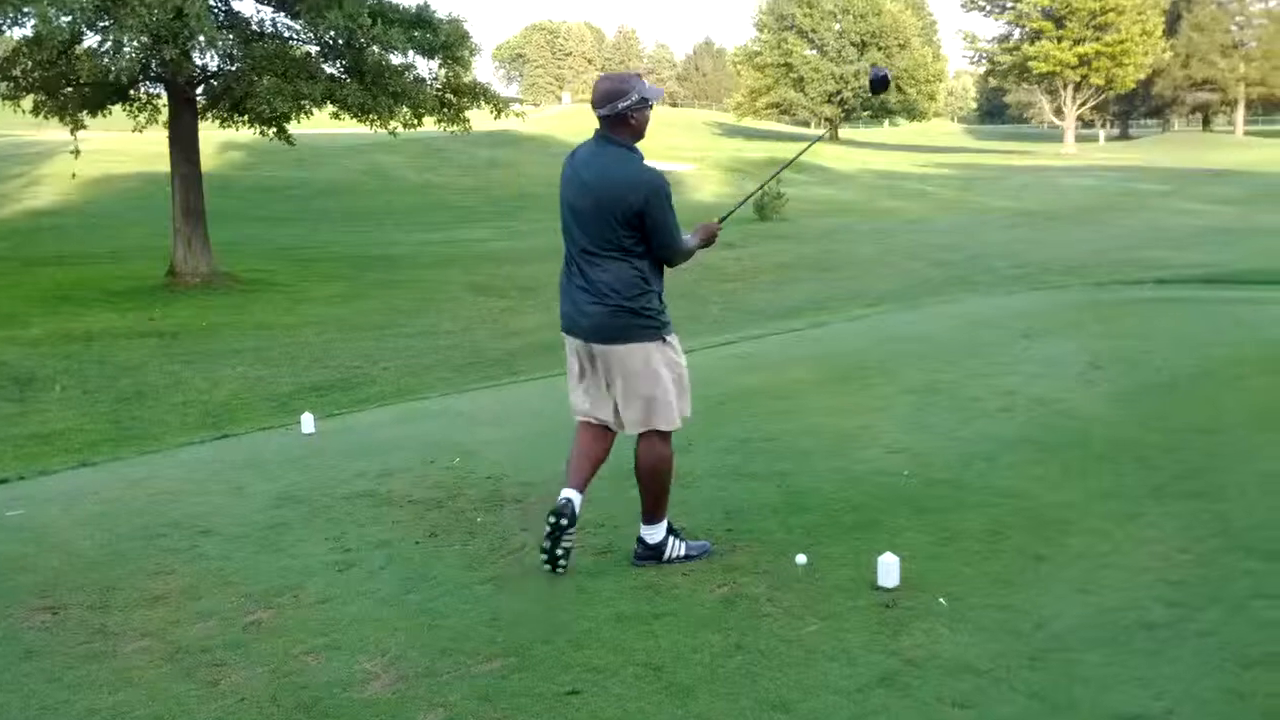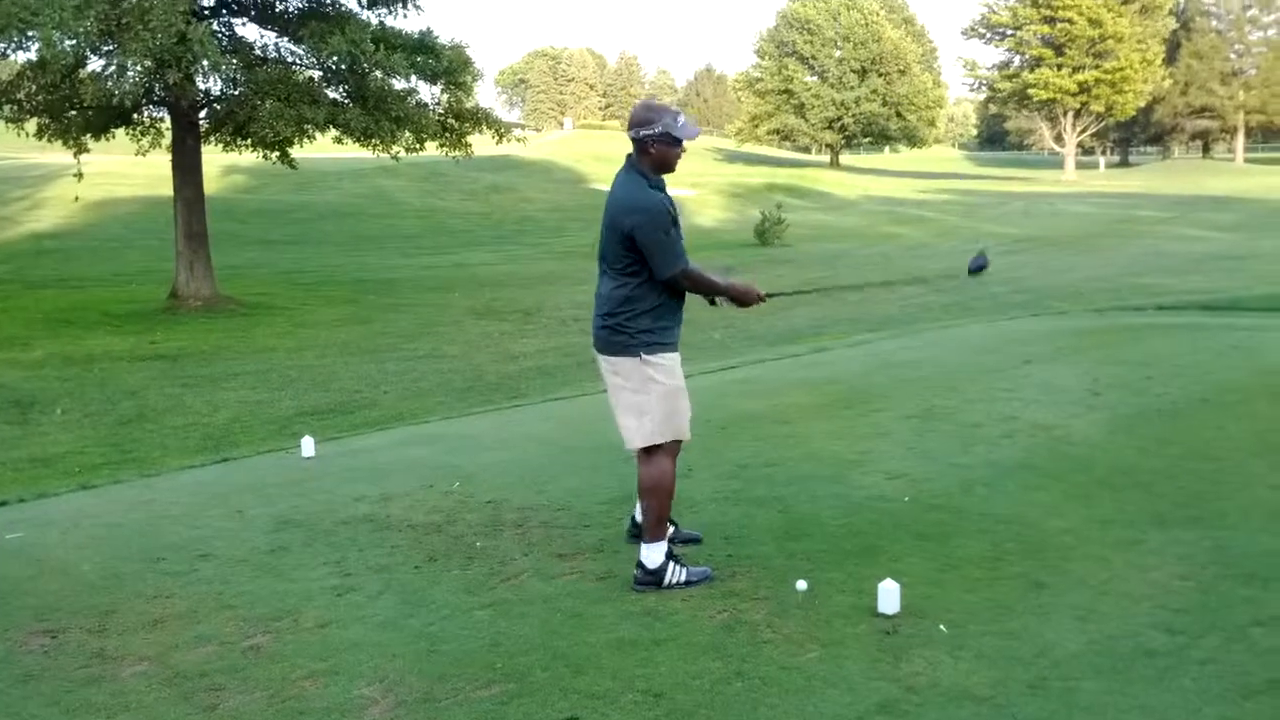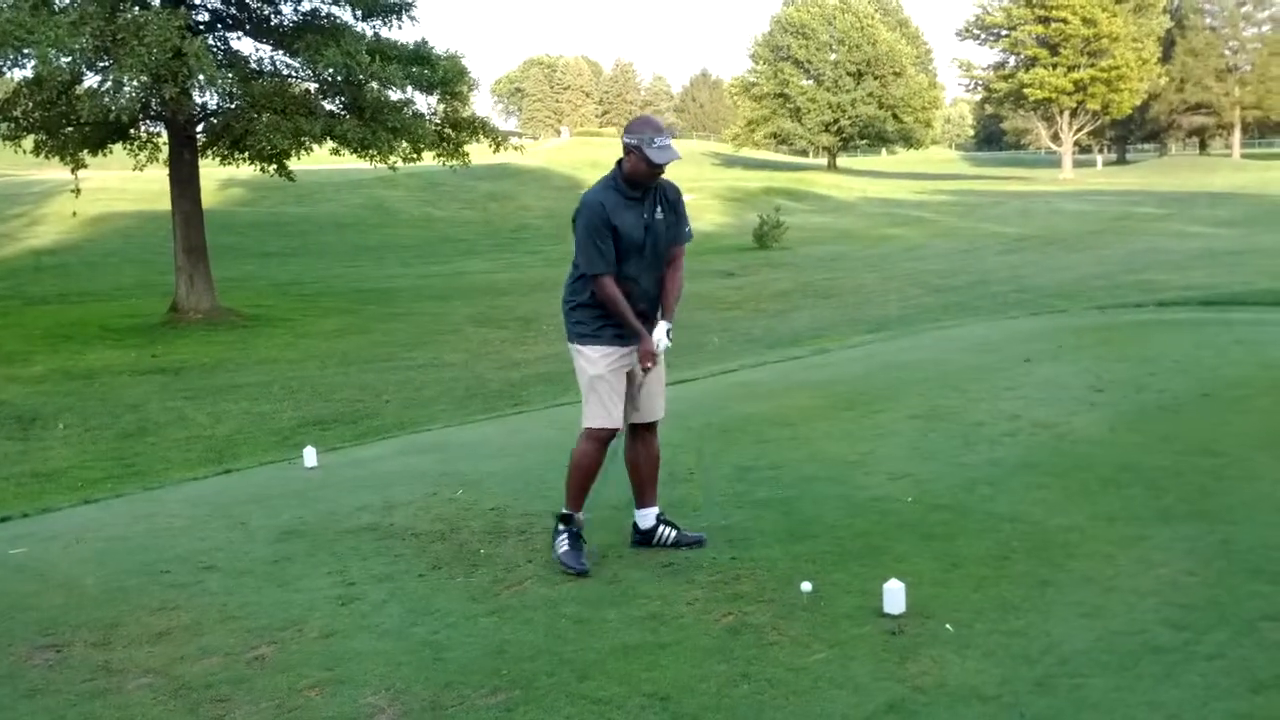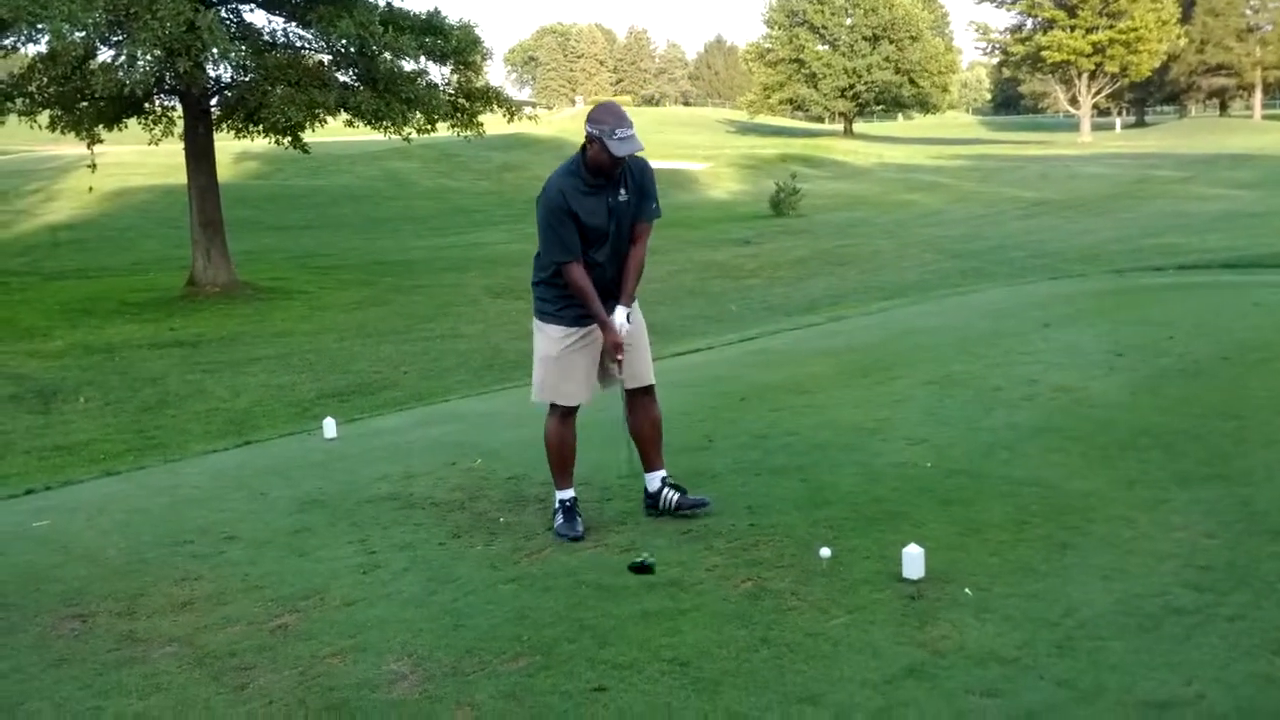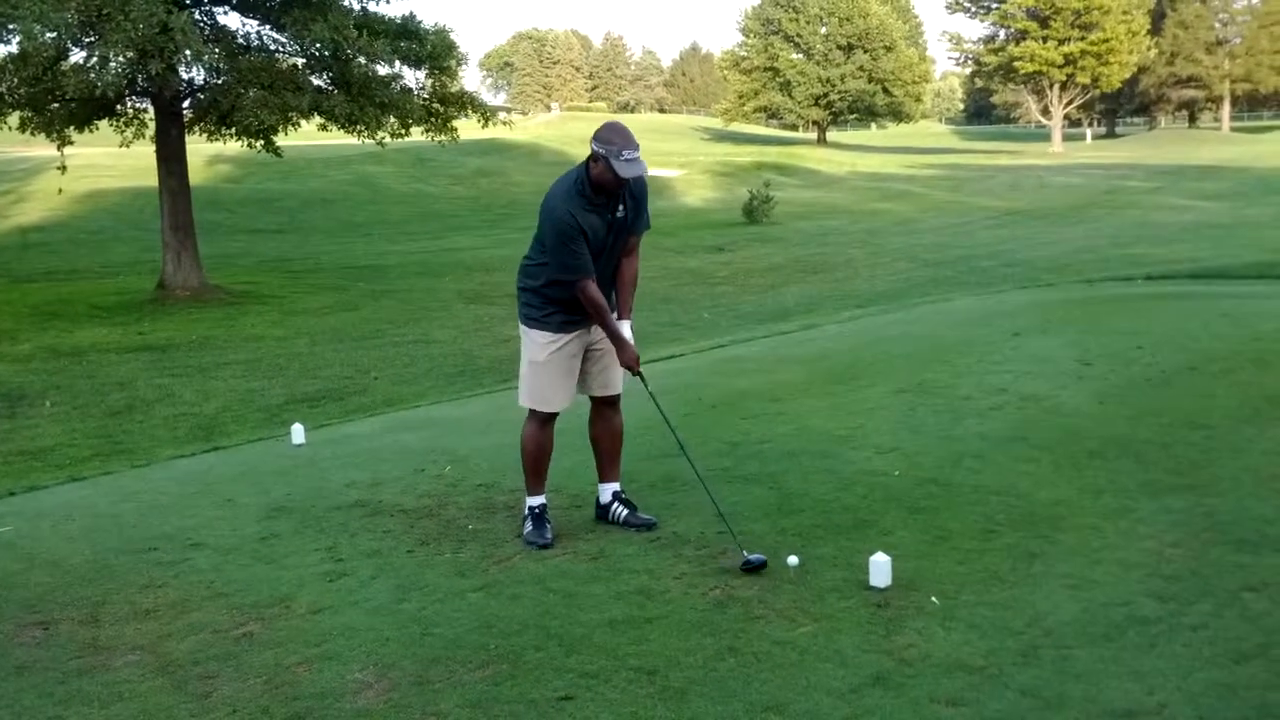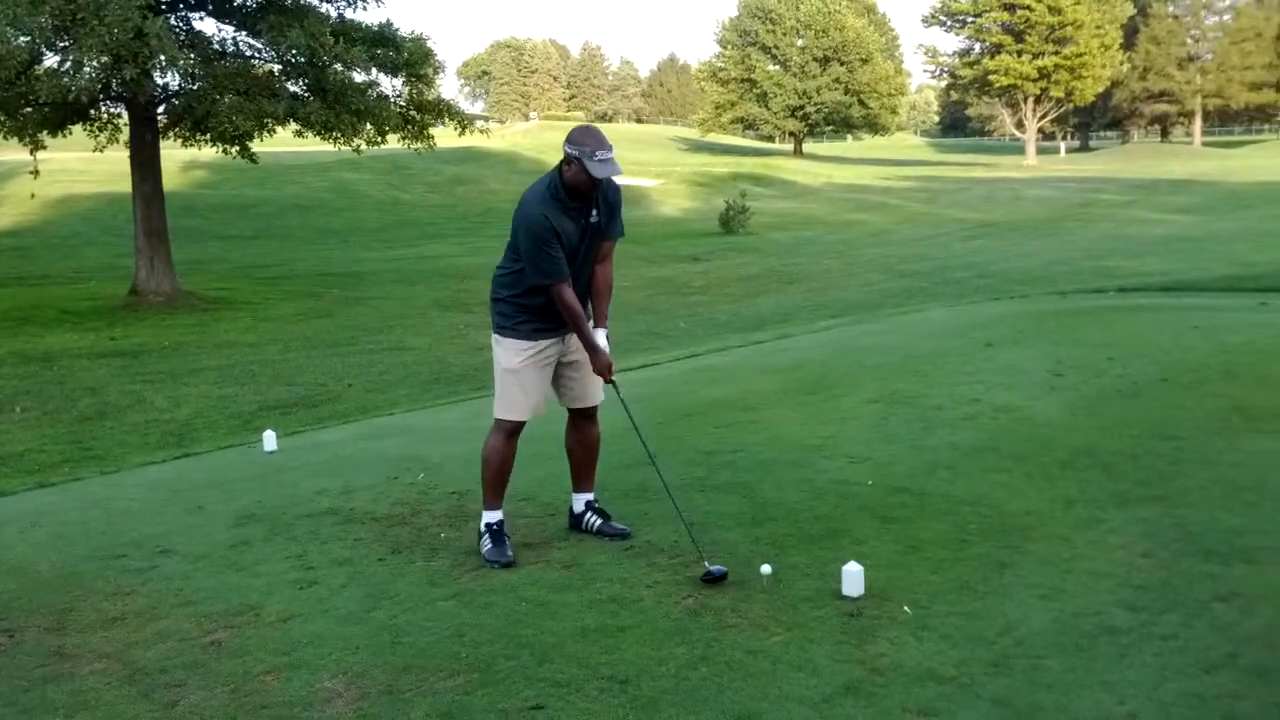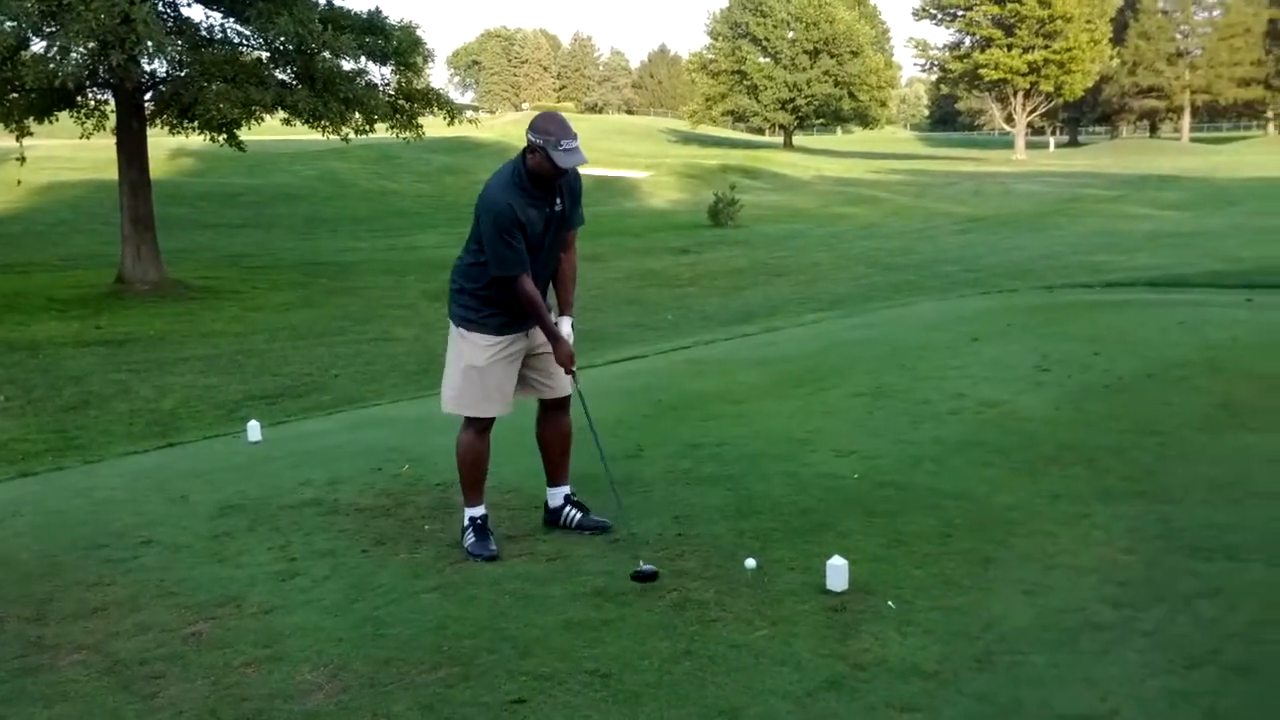
dt=0.5s
person 1, frame 1
left shoulder: (576, 161)
right shoulder: (645, 181)
right elbow: (669, 255)
left wrist: (681, 237)
right wrist: (700, 238)
left hip: (579, 317)
right hip: (631, 324)
left knee: (596, 421)
right knee: (654, 429)
left ankle: (567, 505)
right ankle: (654, 537)
person 1, frame 2
left shoulder: (634, 180)
right shoulder: (645, 204)
left elbow: (666, 263)
right elbow: (676, 275)
left wrist: (713, 287)
right wrist: (731, 292)
left hip: (633, 331)
right hip: (638, 339)
left knee: (664, 434)
right knee: (659, 444)
left ankle: (647, 519)
right ankle: (654, 562)
person 1, frame 3
left shoulder: (670, 195)
right shoulder: (597, 205)
left elbow: (675, 262)
right elbow: (602, 281)
left wrist: (664, 323)
right wrist: (639, 335)
left hip: (647, 329)
right hip: (599, 332)
left knee: (645, 425)
right knee: (602, 429)
left ankle: (647, 522)
right ankle: (568, 523)
person 1, frame 4
left shoulder: (639, 172)
right shoulder: (558, 191)
left elbow: (639, 243)
right elbow: (570, 267)
left wrist: (622, 308)
right wrist: (604, 326)
left hip: (619, 302)
right hip: (565, 309)
left knee: (642, 389)
right knee: (564, 405)
left ankle: (656, 486)
right ankle: (564, 501)
person 1, frame 5
left shoulder: (634, 188)
right shoulder: (562, 206)
left elbow: (628, 255)
right elbow: (583, 285)
left wrist: (625, 322)
right wrist: (619, 343)
left hip: (600, 308)
right hip: (550, 312)
left knee: (608, 400)
right knee: (544, 410)
left ankle: (609, 498)
right ankle: (535, 506)
person 1, frame 6
left shoulder: (607, 194)
right shoulder: (536, 211)
left elbow: (602, 262)
right elbow: (559, 289)
left wrist: (601, 328)
right wrist: (593, 349)
left hip: (573, 320)
right hip: (523, 322)
left knee: (586, 411)
right knee: (510, 423)
left ankle: (583, 506)
right ankle: (491, 522)
person 1, frame 7
left shoulder: (568, 181)
right shoulder: (500, 200)
left elbow: (565, 251)
right elbow: (519, 281)
left wrist: (566, 319)
right wrist: (554, 339)
left hip: (534, 312)
right hip: (484, 315)
left knee: (557, 403)
right knee: (479, 418)
left ankle: (559, 501)
right ankle: (474, 519)
